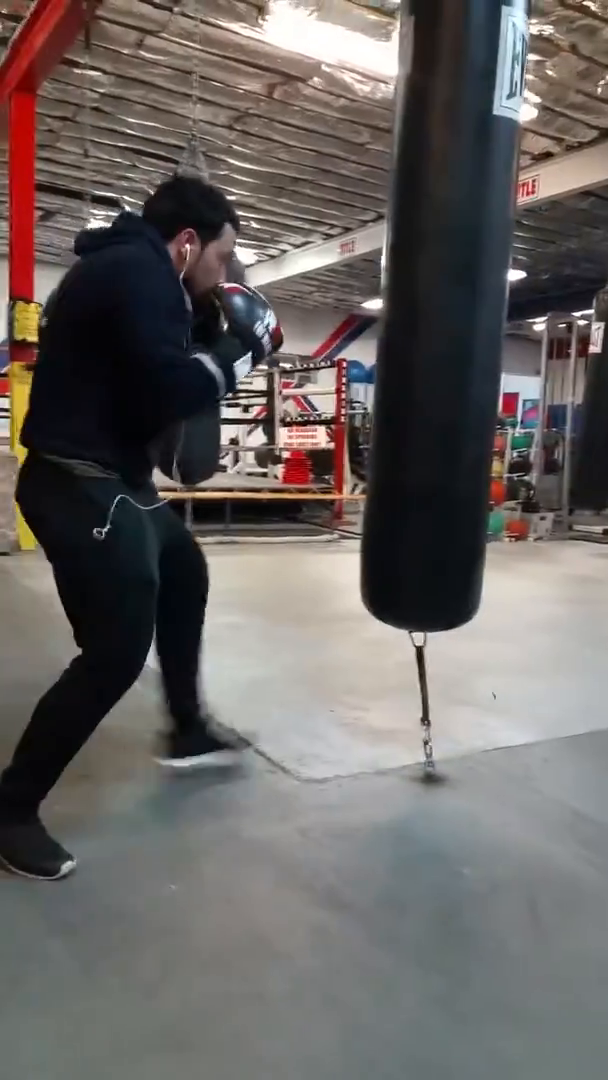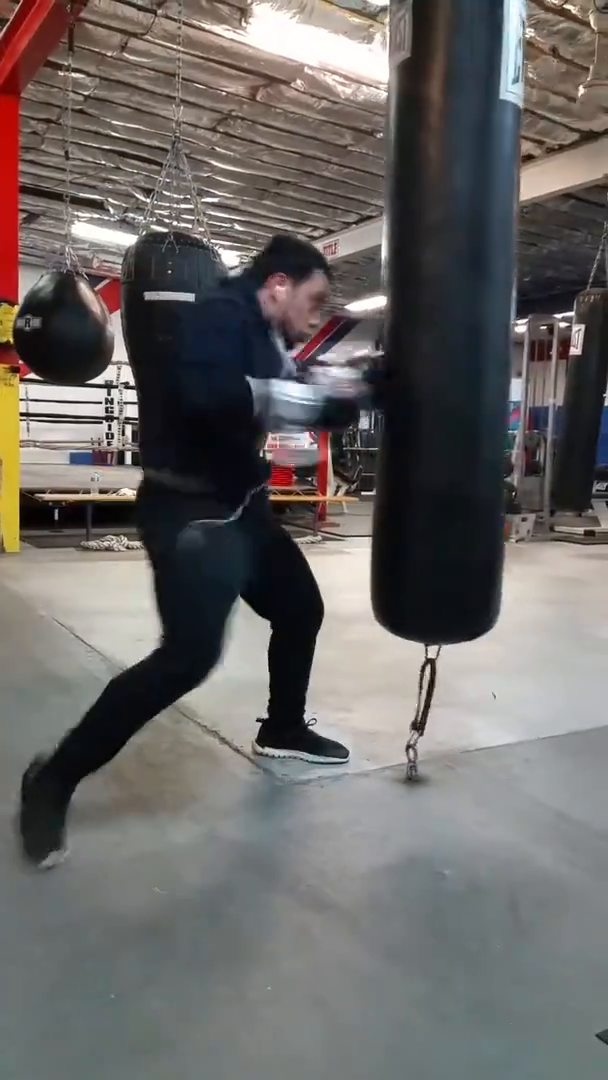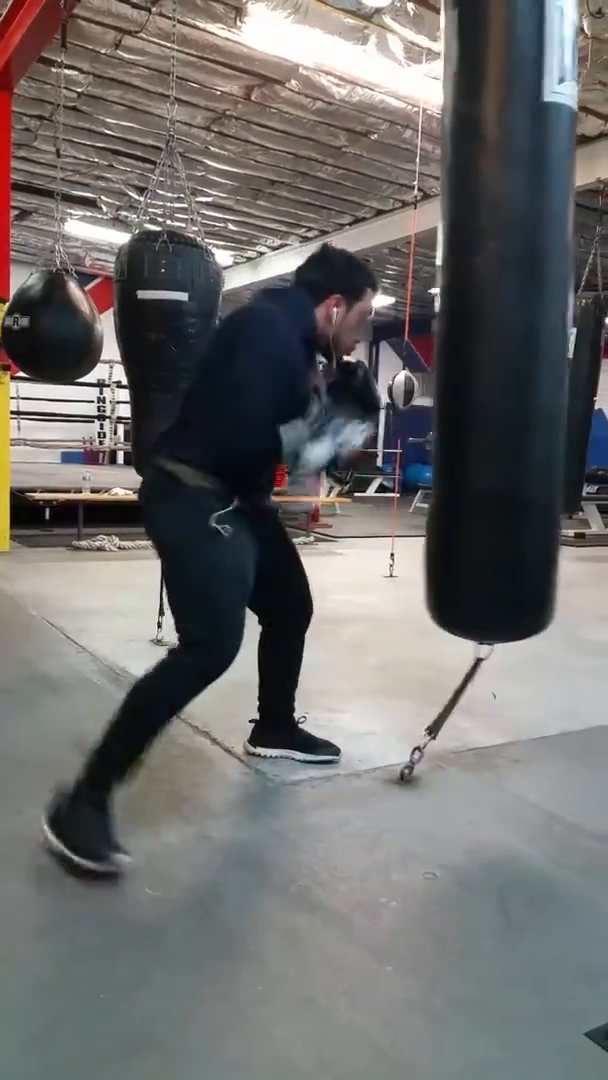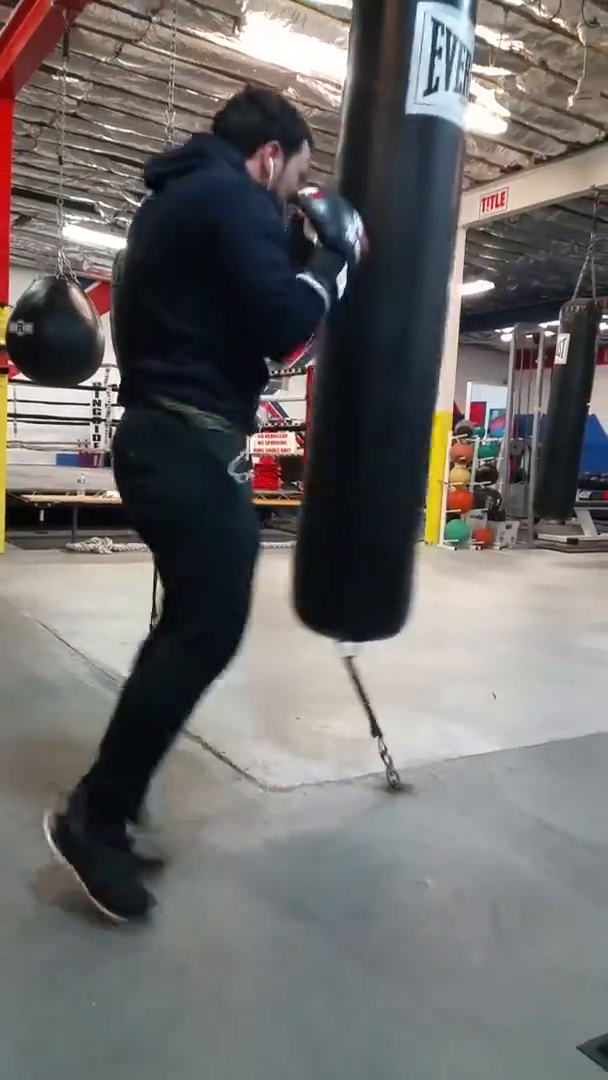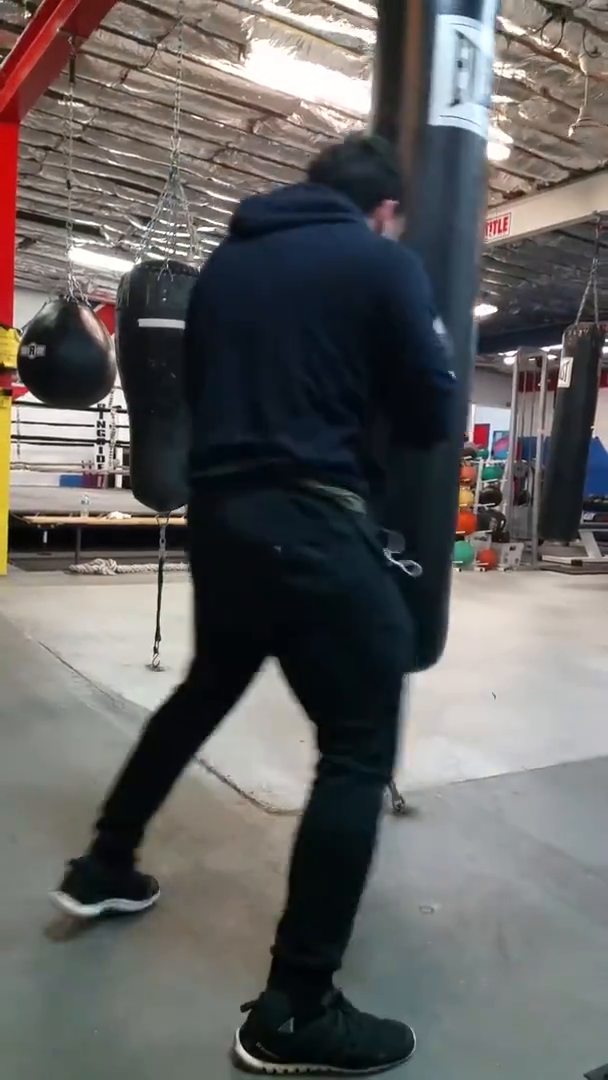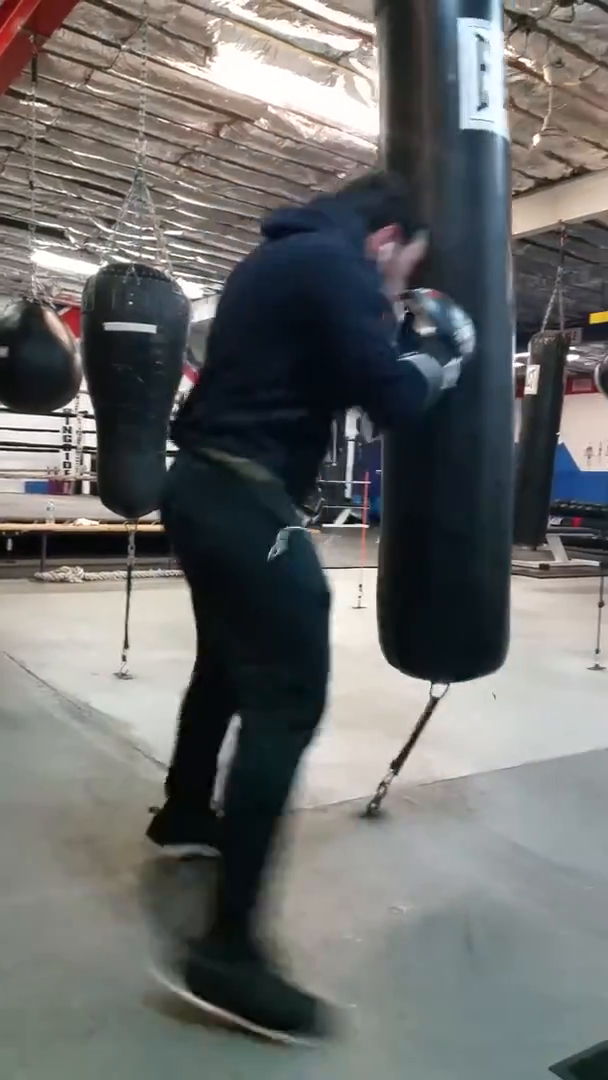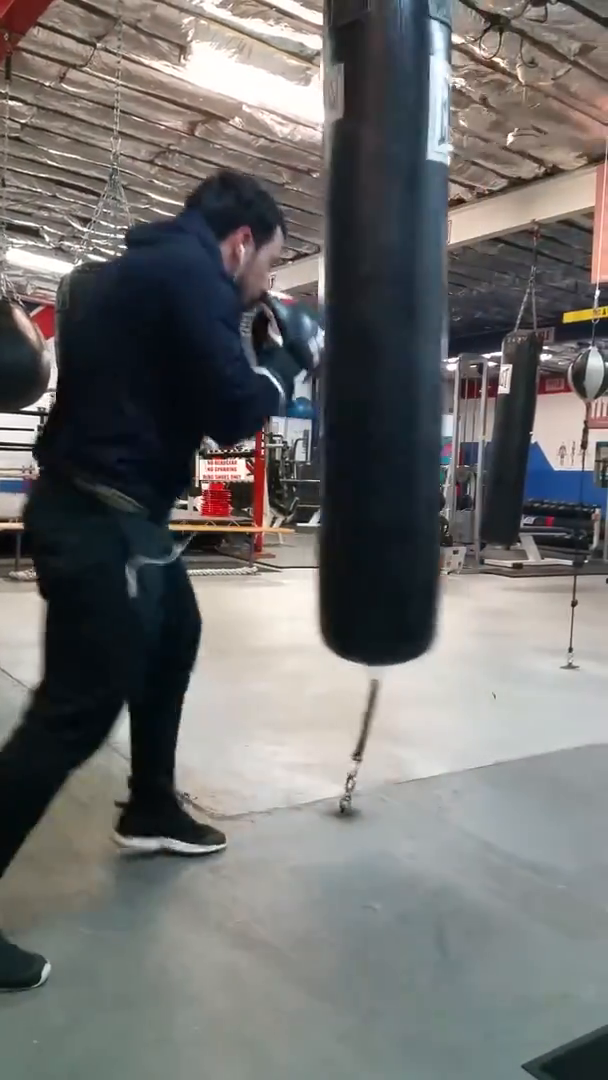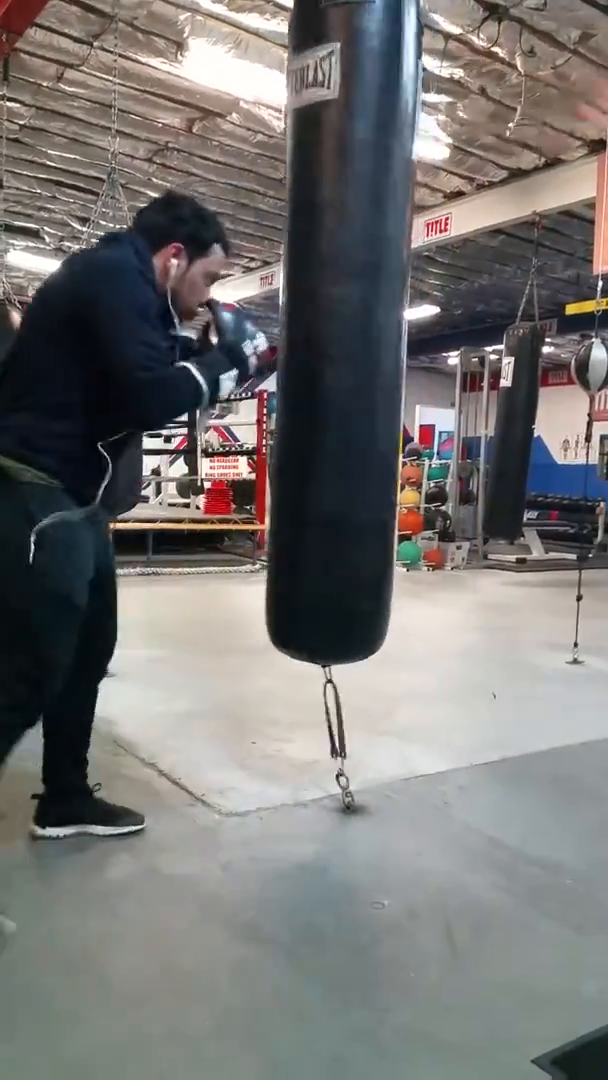
dt=0.5s
person 1, frame 1
left shoulder: (136, 269)
right shoulder: (133, 271)
left elbow: (162, 370)
right elbow: (178, 388)
left wrist: (225, 332)
right wrist: (243, 344)
left hip: (115, 483)
right hip: (83, 489)
left knee: (184, 578)
right knee: (115, 652)
left ankle: (187, 730)
person 1, frame 2
left shoulder: (267, 340)
right shoulder: (221, 315)
left elbow: (306, 410)
right elbow: (201, 394)
left wrist: (341, 393)
right wrist: (293, 395)
left hip: (238, 504)
right hip: (189, 509)
left knee: (302, 610)
right knee: (188, 656)
left ankle: (283, 727)
right ankle: (54, 778)
person 1, frame 3
left shoulder: (283, 335)
right shoulder: (271, 330)
left elbow: (286, 425)
right elbow: (242, 432)
left hip: (233, 498)
right hip: (192, 495)
left knee: (291, 608)
right knee: (208, 647)
left ankle: (275, 728)
right ankle: (85, 800)
person 1, frame 4
left shoulder: (172, 202)
right shoulder: (234, 198)
right elbow: (285, 323)
left wrist: (313, 246)
right wrist: (336, 252)
left hip: (159, 434)
right hip: (190, 444)
left knee: (191, 621)
right knee: (204, 633)
left ankle: (102, 818)
right ankle: (96, 830)
person 1, frame 5
left shoulder: (225, 260)
right shoulder: (384, 265)
right elbow: (426, 420)
right wrist: (416, 347)
left hip: (219, 512)
right hip: (312, 524)
left knee: (209, 688)
right knee: (360, 750)
left ankle: (102, 868)
person 1, frame 6
left shoulder: (270, 258)
right shoulder: (341, 266)
right elbow: (389, 398)
left wrist: (386, 349)
right wrist: (442, 353)
left hip: (205, 482)
right hip: (245, 496)
left knee: (231, 660)
right knee: (287, 702)
left ankle: (184, 812)
right ankle: (227, 948)
person 1, frame 7
left shoulder: (136, 269)
right shoulder: (194, 275)
right elbow: (236, 412)
left wrist: (255, 348)
right wrist: (286, 357)
left hip: (106, 507)
right hip: (100, 518)
left knee: (172, 643)
right knee: (76, 710)
left ankle: (151, 809)
person 1, frame 8
left shoulder: (113, 278)
right shoulder: (115, 277)
left elbow: (132, 384)
right elbow: (150, 398)
left wrist: (214, 353)
right wrist: (226, 360)
left hip: (70, 501)
left knee: (88, 649)
left ankle: (64, 800)
